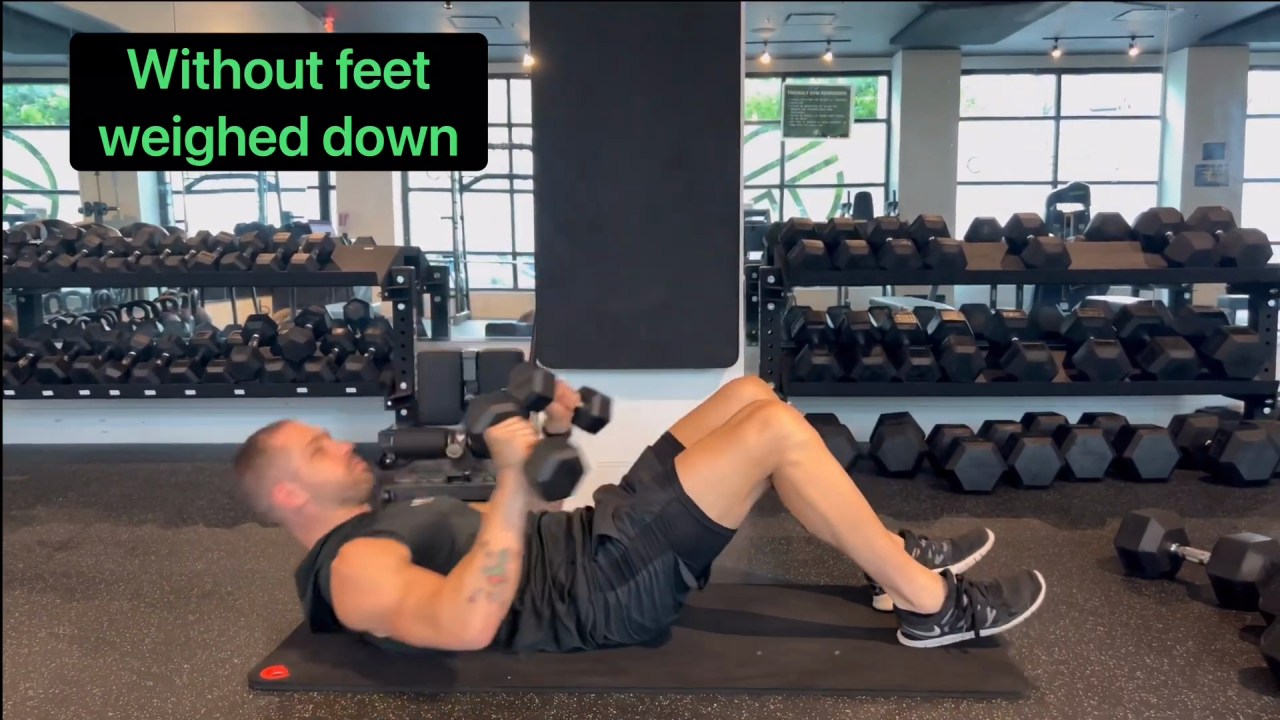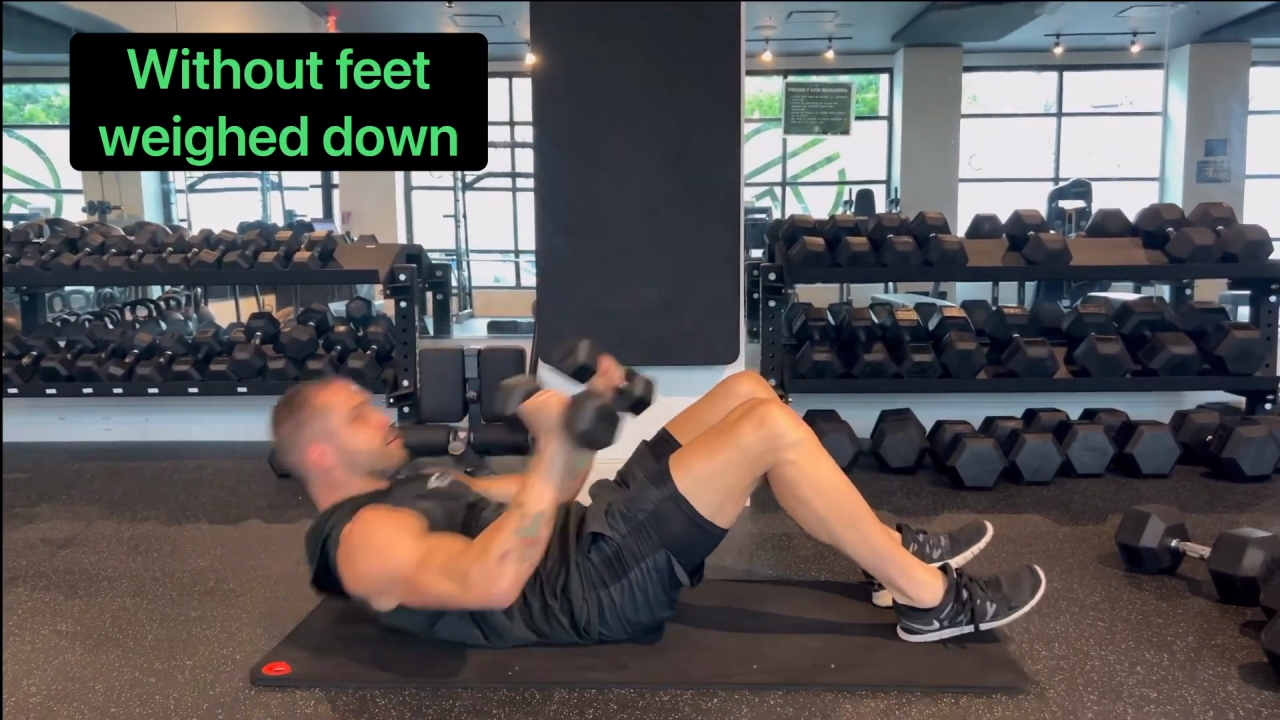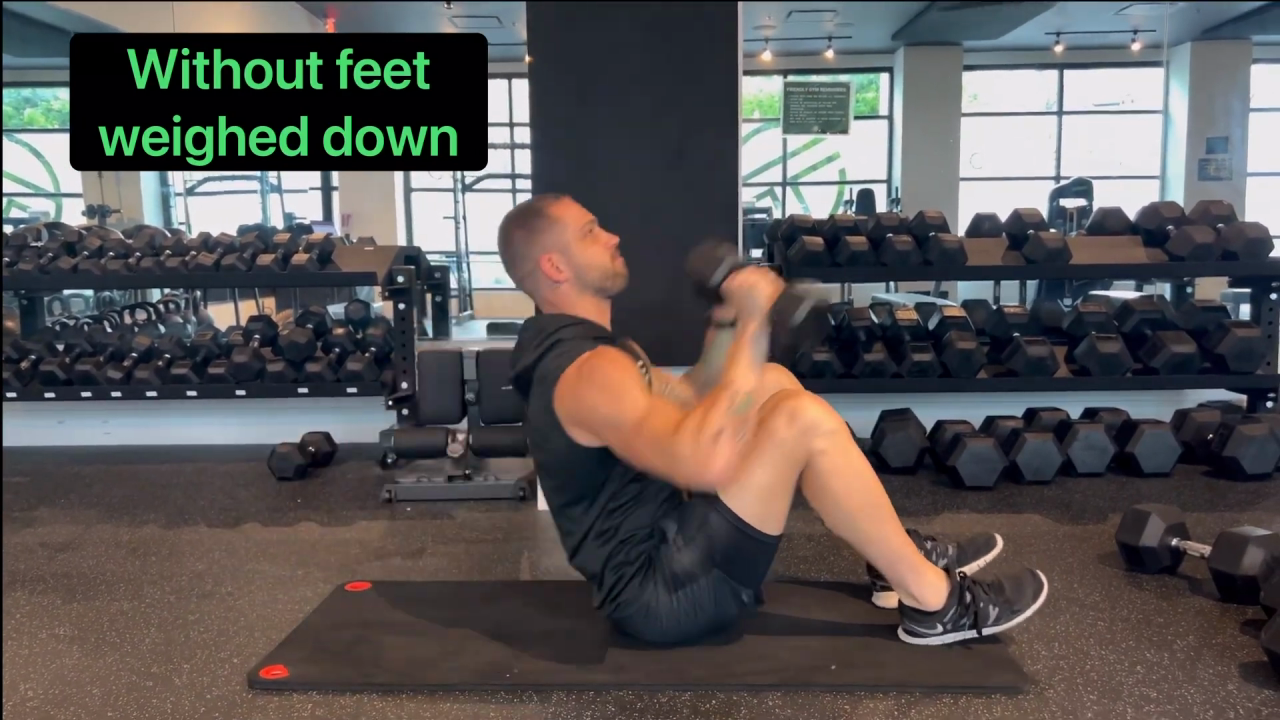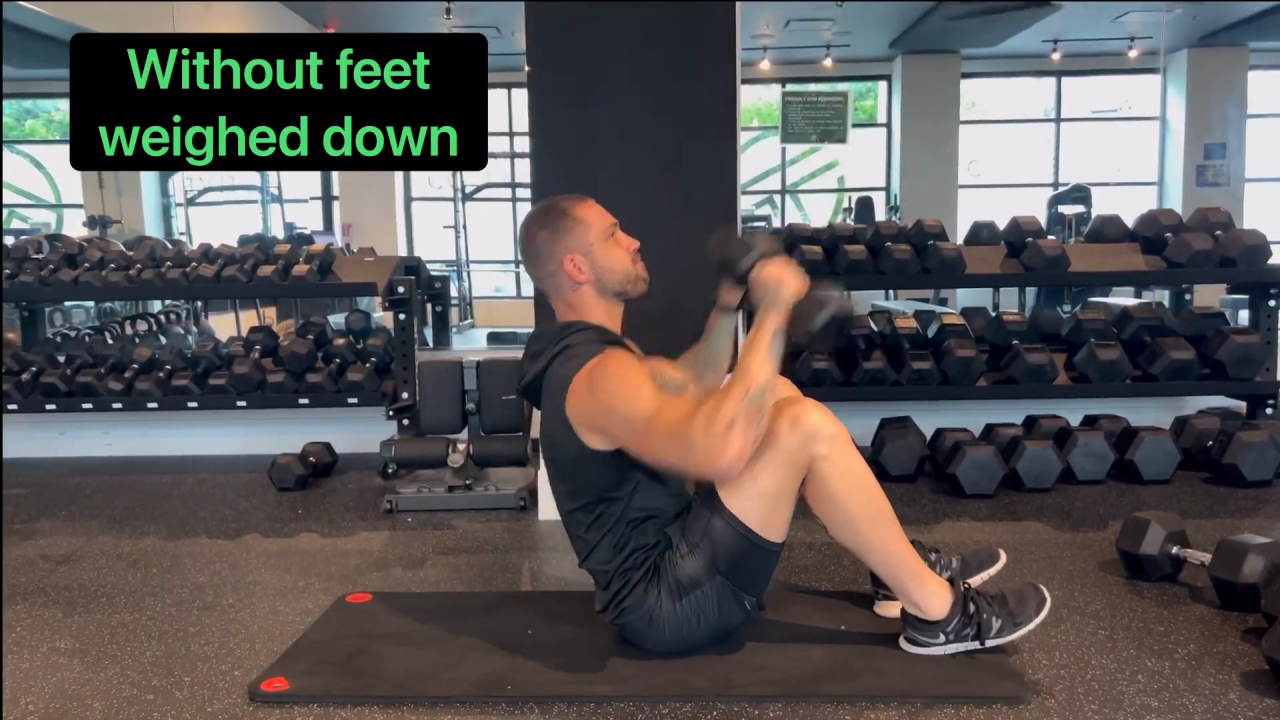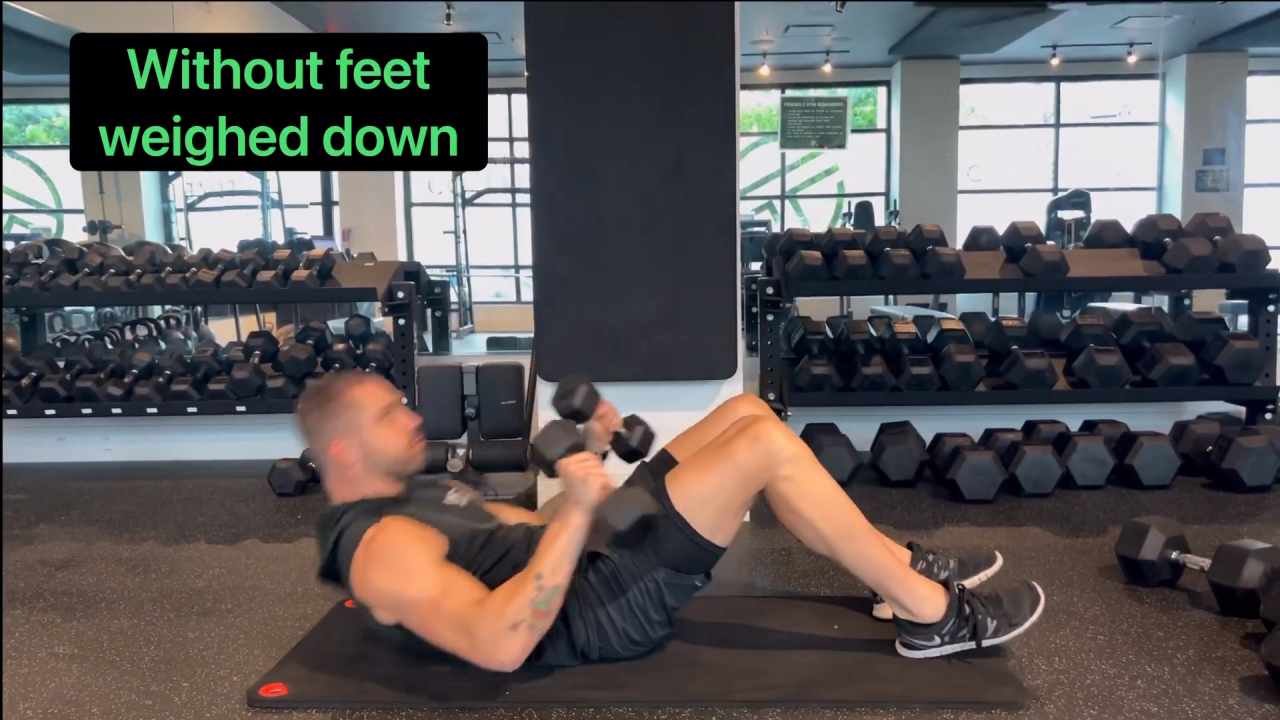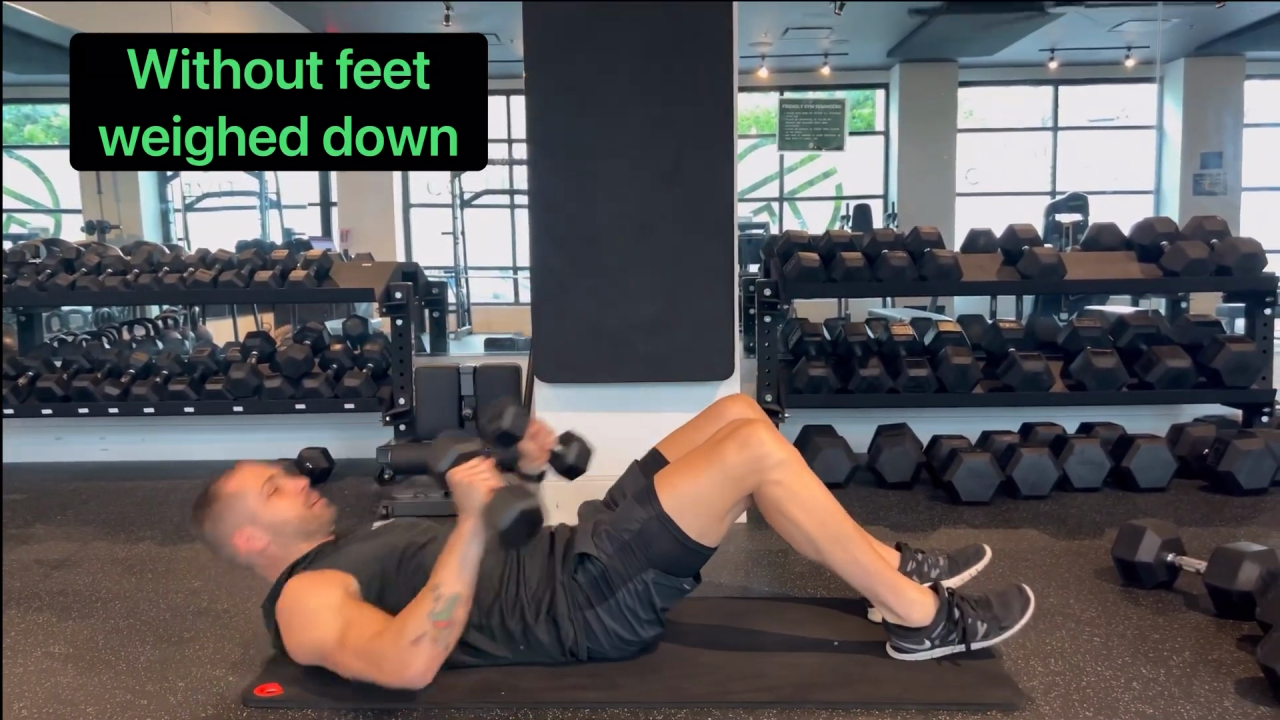
dt=0.5s
person 1, frame 1
left shoulder: (377, 525)
right shoulder: (355, 571)
right elbow: (471, 621)
left wrist: (550, 435)
right wrist: (512, 472)
left hip: (599, 532)
right hip: (613, 589)
left knee: (750, 394)
right knee: (776, 429)
left ankle: (896, 554)
right ankle: (930, 604)
person 1, frame 2
left shoulder: (398, 490)
right shoulder: (367, 538)
left elbow: (531, 494)
right elbow: (493, 580)
right wrist: (549, 444)
left hip: (598, 533)
right hip: (603, 586)
left knee: (745, 391)
right knee: (769, 427)
left ankle: (891, 550)
right ankle: (929, 596)
person 1, frame 3
left shoulder: (585, 347)
right shoulder: (589, 372)
left elbow: (681, 412)
right elbow: (706, 460)
left wrist: (724, 324)
right wrist: (753, 321)
left hip: (665, 555)
right hip: (664, 594)
left knee: (776, 385)
right knee: (805, 420)
left ankle: (902, 559)
right ankle: (936, 603)
person 1, frame 4
left shoulder: (587, 350)
right shoulder: (599, 374)
left elbow: (686, 397)
right elbow: (724, 450)
left wrist: (725, 308)
right wrist: (774, 310)
left hip: (676, 552)
right hip: (668, 600)
left knee: (782, 401)
right knee: (807, 426)
left ankle: (901, 570)
right ankle: (938, 614)
person 1, frame 5
left shoulder: (407, 500)
right shoulder: (382, 549)
right elbow: (502, 642)
left wrist: (582, 456)
right wrist: (579, 509)
left hip: (599, 561)
right hip: (603, 606)
left knee: (745, 414)
right knee: (764, 443)
left ankle: (903, 568)
right ankle: (931, 614)
person 1, frame 6
left shoulder: (346, 547)
right shoulder: (310, 600)
right elbow: (410, 663)
left wrist: (522, 467)
right wrist: (467, 521)
left hip: (576, 554)
right hip: (591, 606)
left knee: (739, 414)
right knee: (752, 448)
left ankle: (893, 567)
right ankle: (922, 617)
